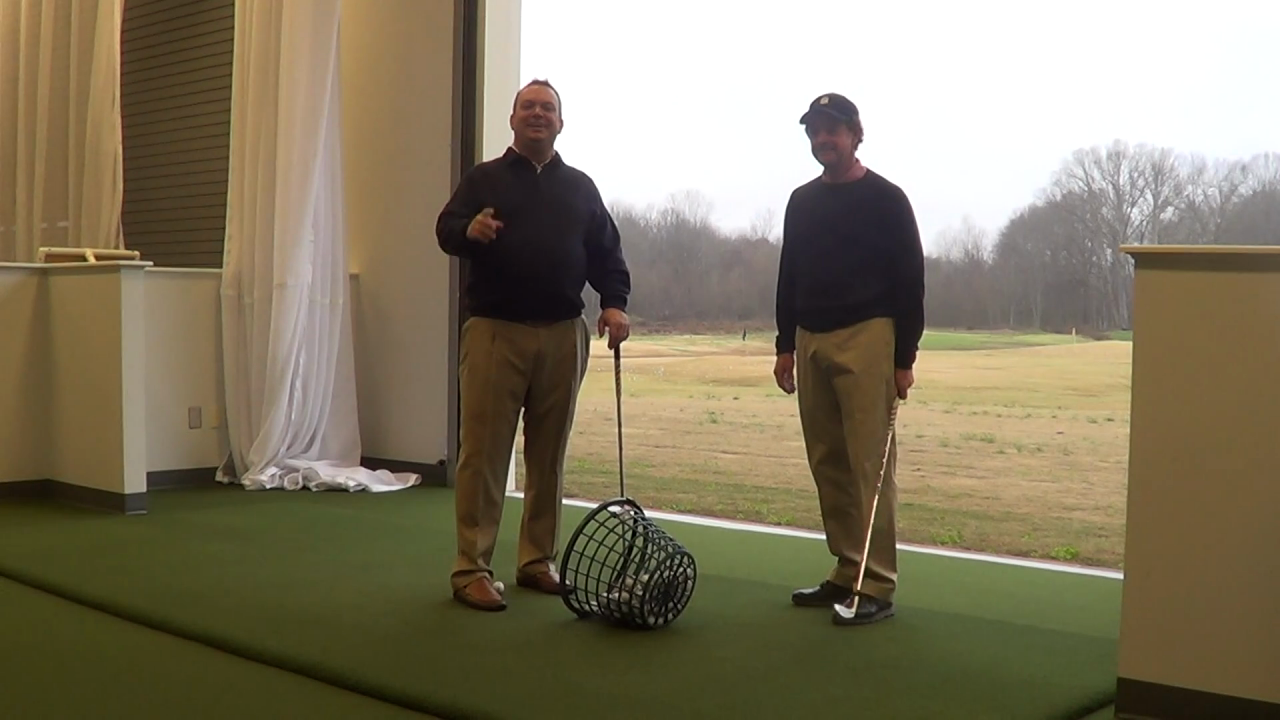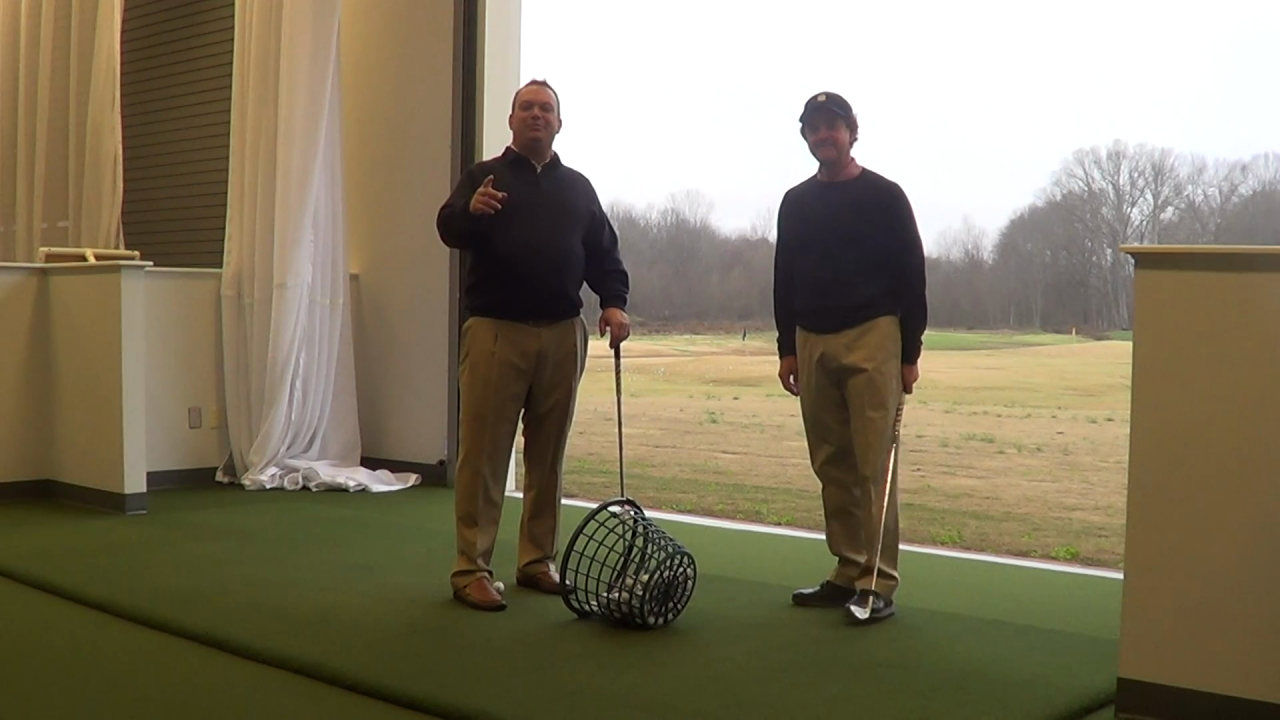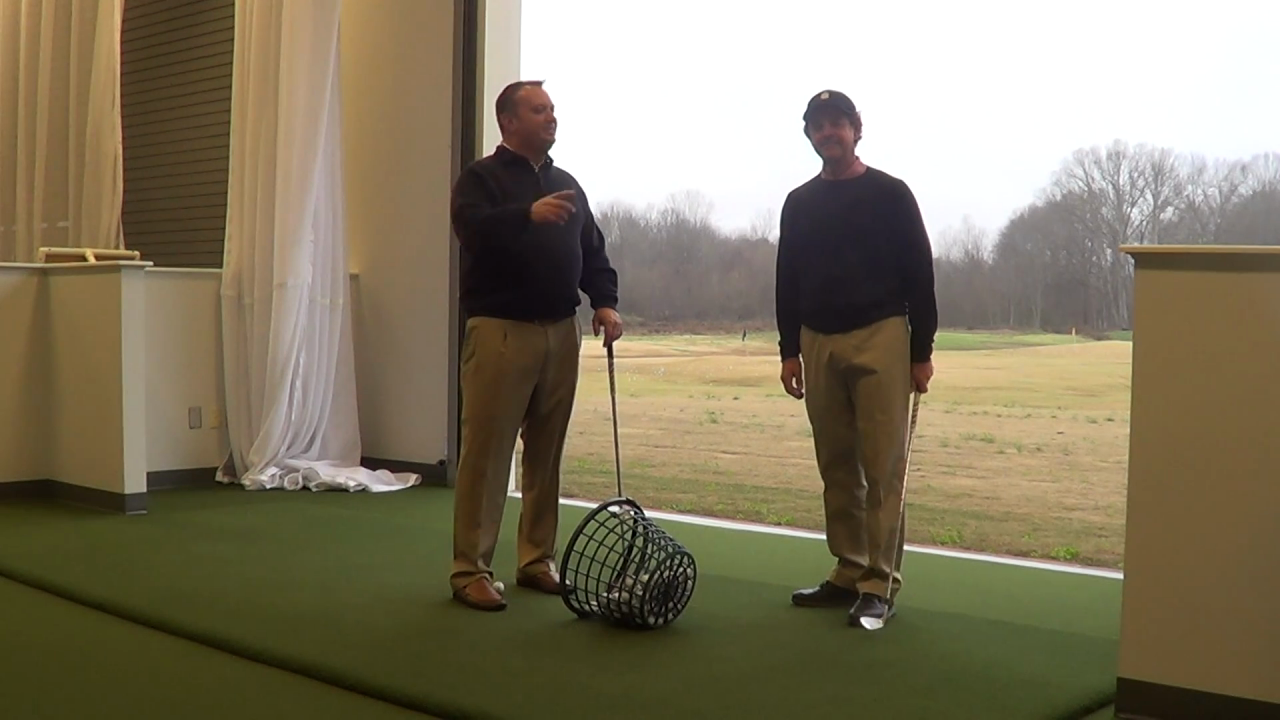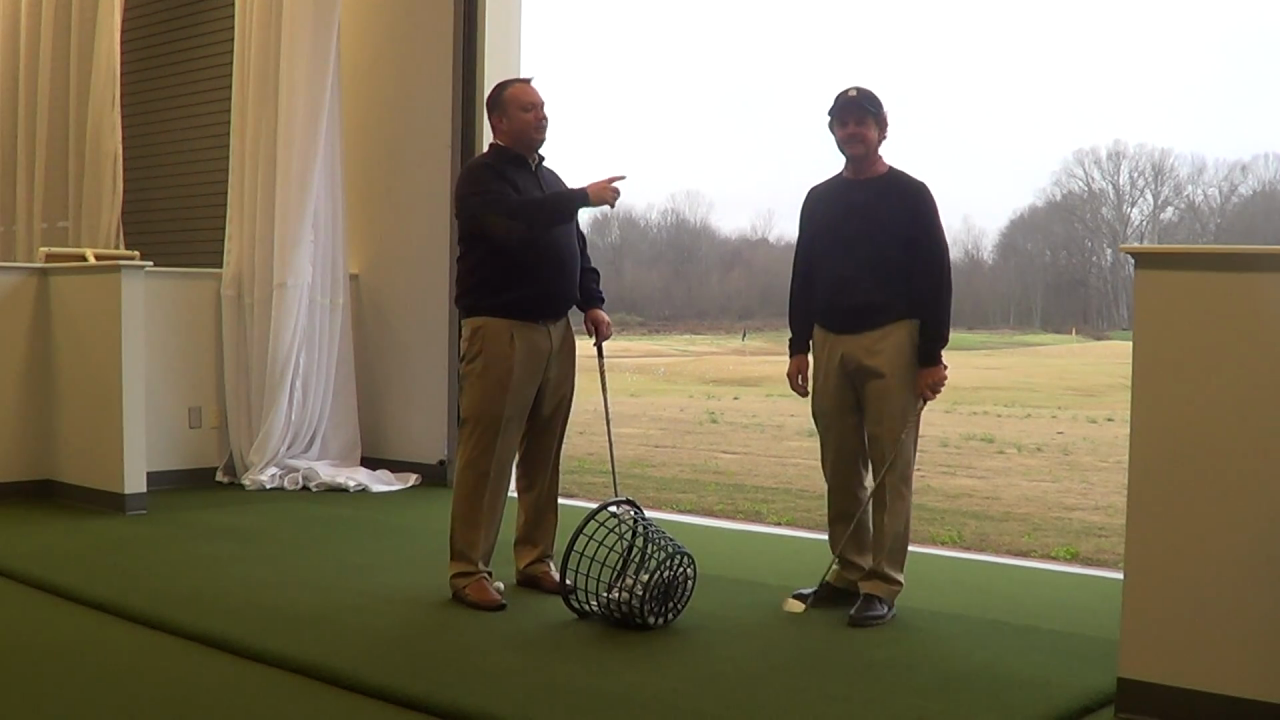
dt=0.4s
person 1, frame 1
left shoulder: (886, 199)
right shoulder: (801, 201)
left elbow: (909, 282)
right elbow: (789, 276)
left wrist: (905, 357)
right wrist: (786, 343)
left hip: (865, 338)
right hip: (812, 342)
left knee: (869, 462)
right knee: (829, 464)
left ankle: (876, 584)
right ankle: (846, 571)
person 1, frame 2
left shoulder: (884, 196)
right shoulder: (796, 202)
left elbow: (911, 276)
right elbow: (785, 279)
left wrist: (910, 352)
right wrist: (787, 347)
left hip: (871, 339)
right hip: (814, 343)
left knee: (874, 463)
right knee: (831, 464)
left ankle: (878, 582)
right ankle: (847, 571)
person 1, frame 3
left shoulder: (890, 194)
right shoulder: (799, 203)
left elbow: (919, 275)
right elbow: (787, 281)
left wrist: (922, 349)
right wrist: (789, 349)
left hip: (880, 339)
right hip: (820, 344)
left knee: (883, 465)
right knee: (836, 466)
left ankle: (880, 582)
right ankle: (848, 572)
person 1, frame 4
left shoulder: (910, 195)
right shoulder: (819, 199)
left elbow: (935, 279)
right elbow: (804, 277)
left wrist: (932, 355)
right wrist: (799, 346)
left hip: (892, 342)
right hip: (831, 344)
left knee: (890, 467)
right knee: (840, 467)
left ankle: (882, 584)
right ankle: (849, 571)
person 2, frame 1
left shoulder: (580, 186)
right shoulder: (484, 179)
left elbow: (607, 250)
right elbow: (447, 229)
left wrist: (614, 302)
right wrist: (469, 229)
left hip: (563, 334)
right hip: (495, 332)
left knee: (549, 454)
right knee: (484, 452)
left ankle: (538, 560)
right ankle: (471, 568)
person 2, frame 2
left shoulder: (577, 186)
right shoulder: (483, 176)
left elbow: (604, 251)
right elbow: (449, 229)
left wrist: (614, 301)
right wrist: (471, 210)
left hip: (563, 334)
right hip: (495, 331)
left knee: (548, 454)
right knee: (483, 453)
left ankle: (538, 560)
right ankle: (471, 568)
person 2, frame 3
left shoulder: (566, 184)
right shoulder: (482, 176)
left elbow: (592, 250)
right elbow: (470, 229)
left wrist: (605, 301)
right wrist: (527, 213)
left hip: (560, 332)
right hip: (499, 331)
left knee: (547, 453)
right knee: (486, 451)
left ankle: (537, 559)
right ankle: (470, 569)
person 2, frame 4
left shoulder: (551, 180)
right shoulder: (481, 175)
left elbow: (576, 249)
right elbow: (514, 223)
left wrist: (592, 302)
right wrist: (584, 197)
left hip: (556, 330)
right hip: (498, 330)
left knee: (543, 452)
right knee: (486, 452)
left ankle: (535, 559)
right ankle: (468, 569)
